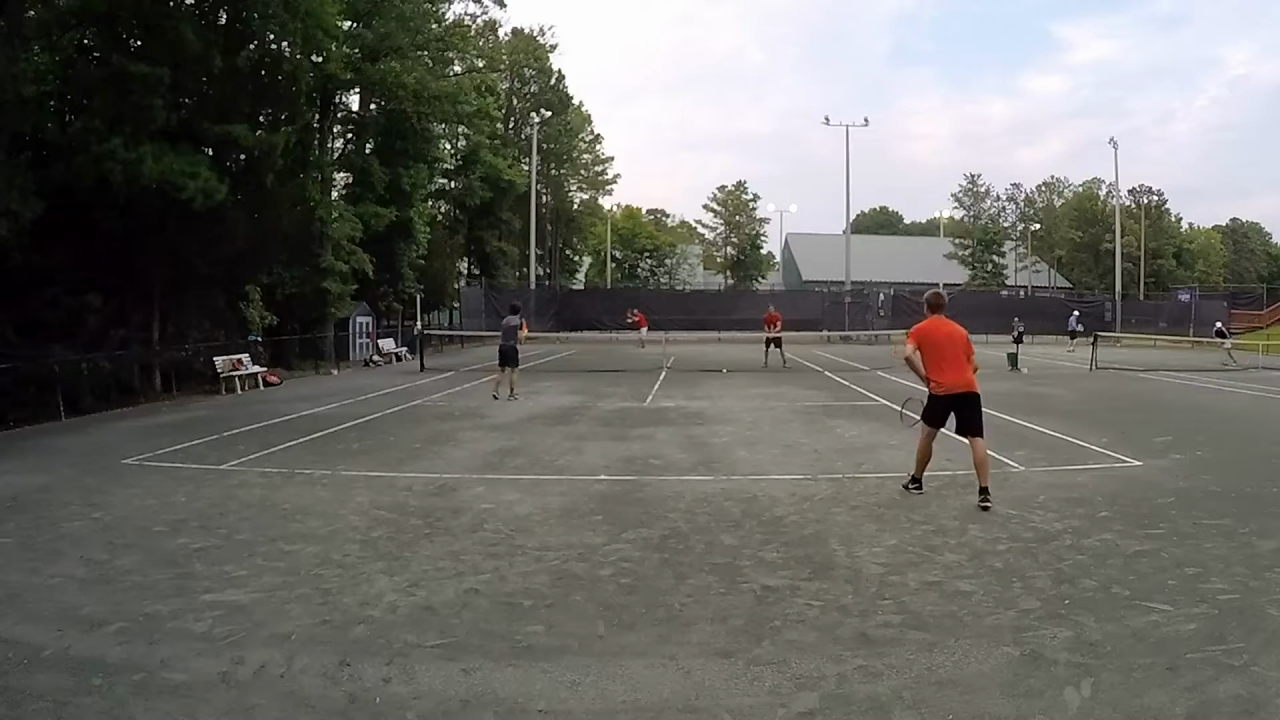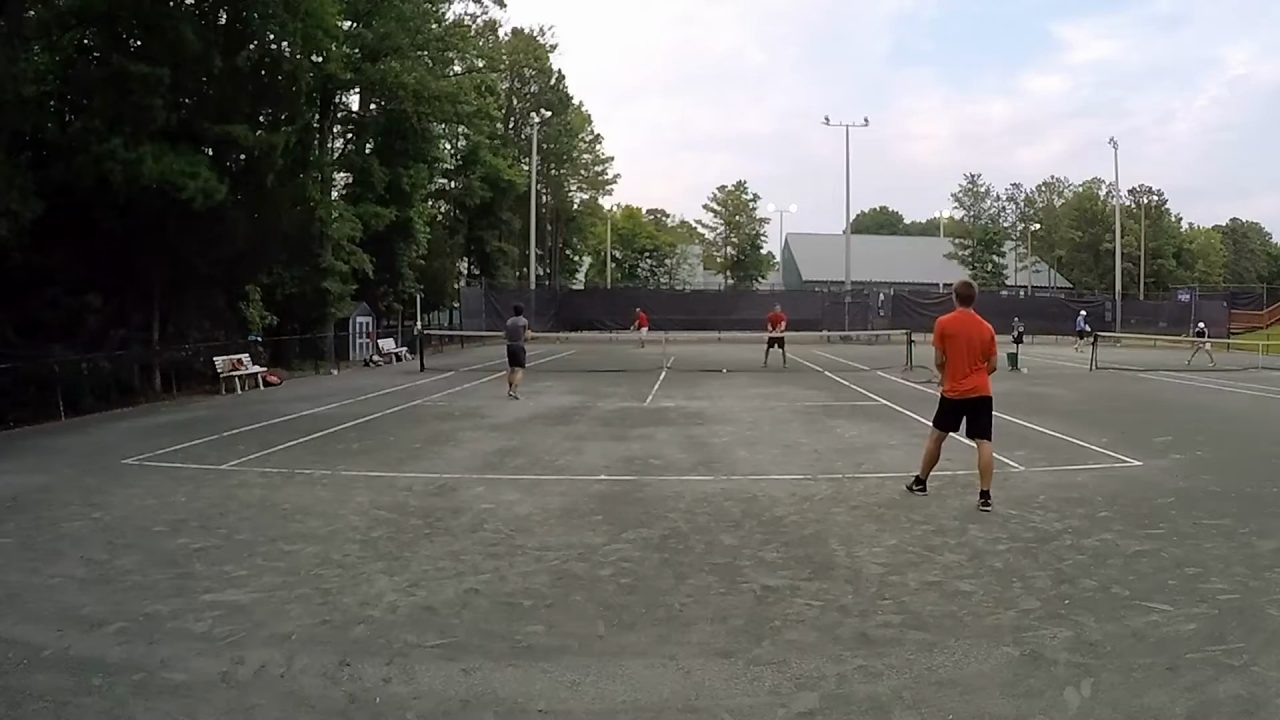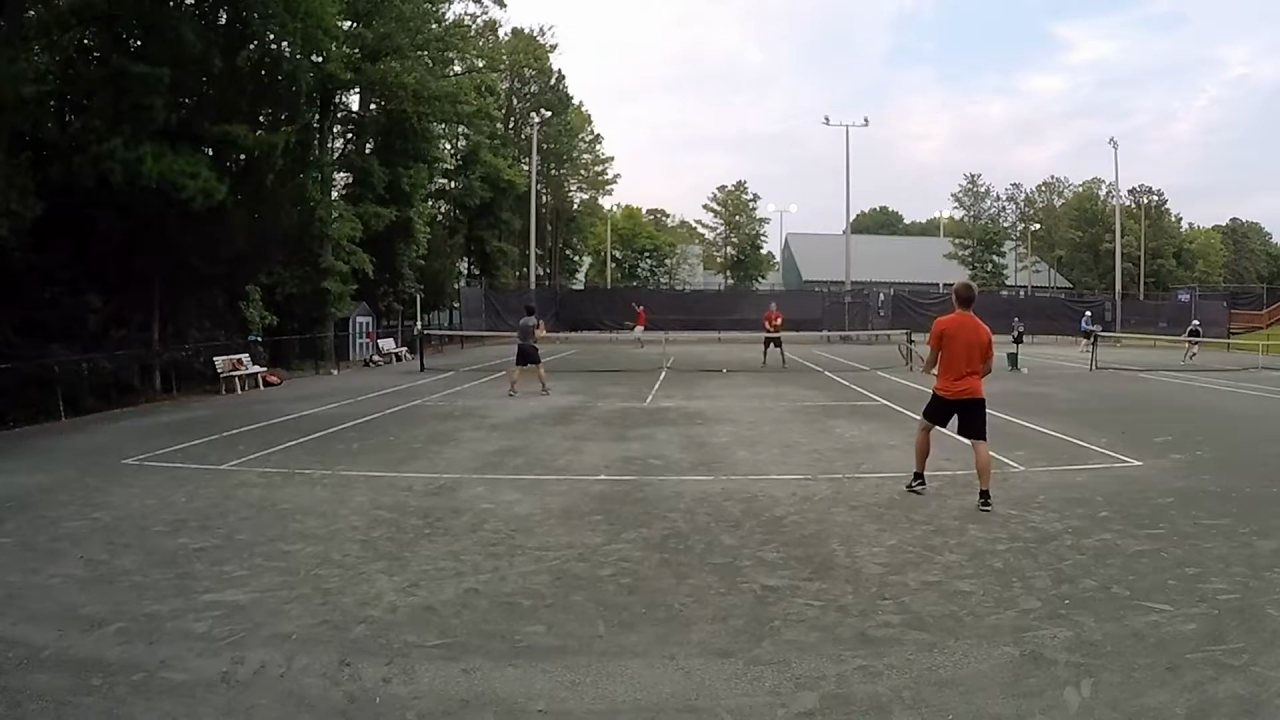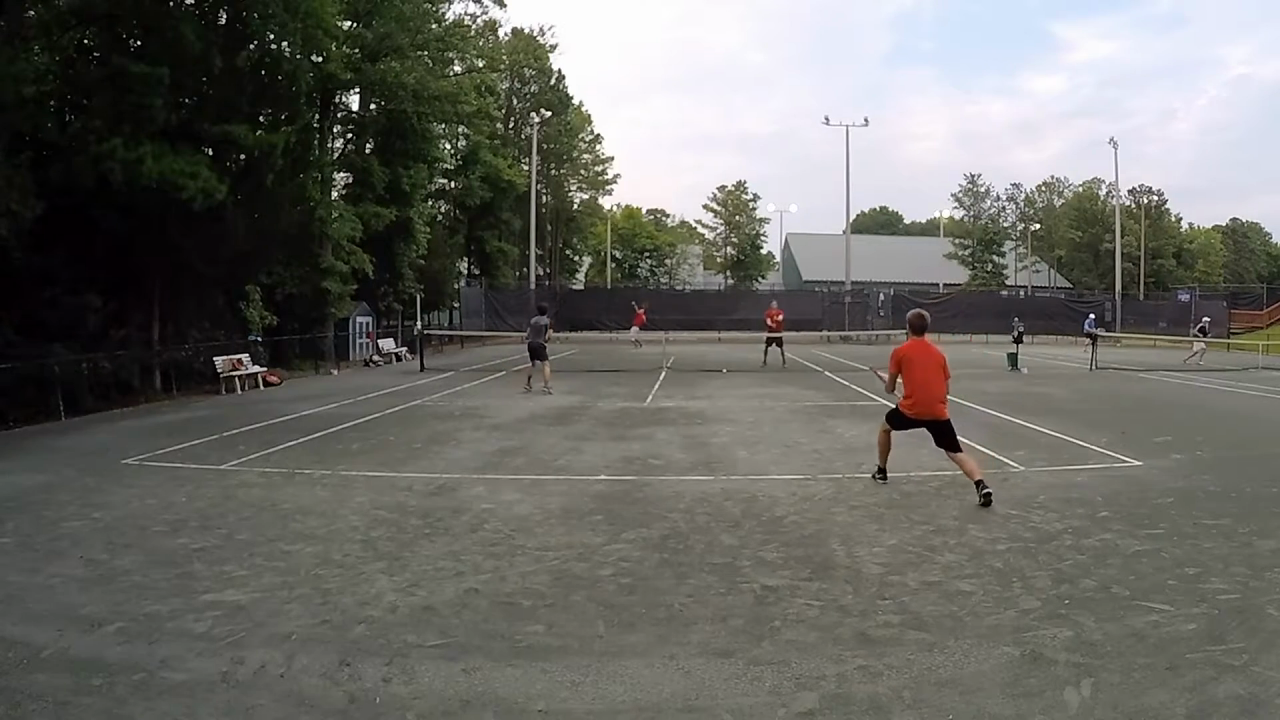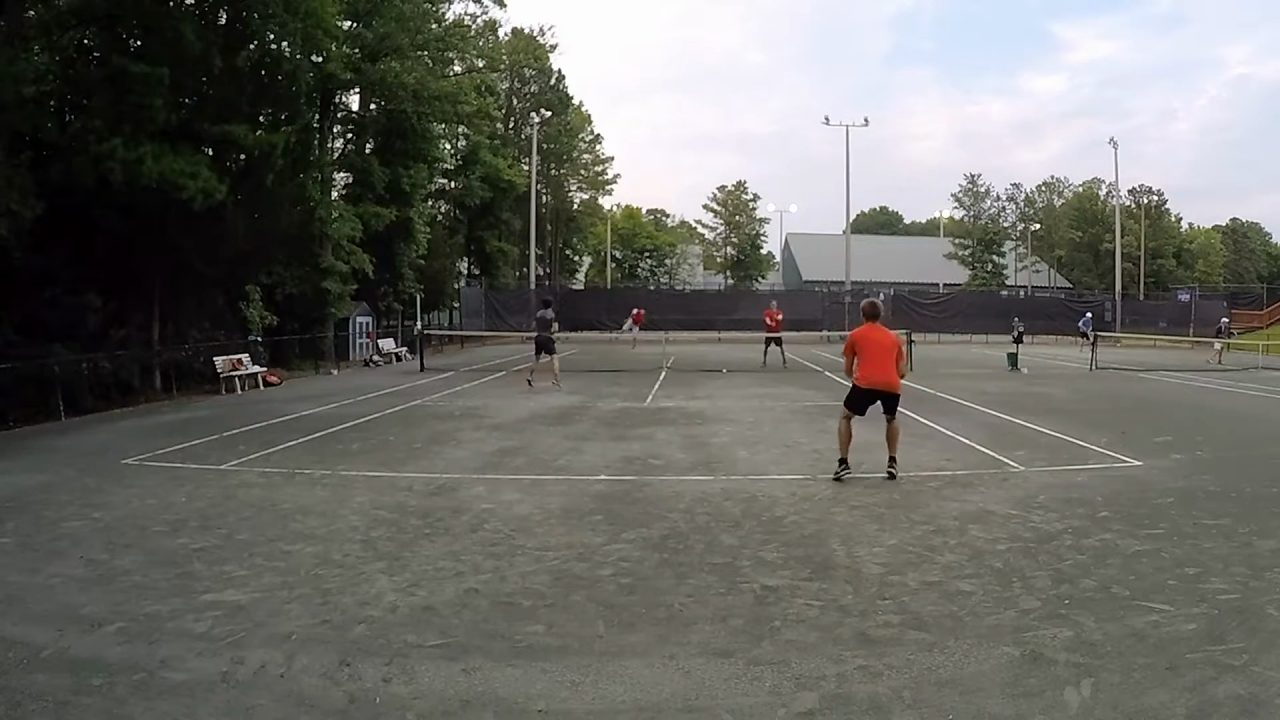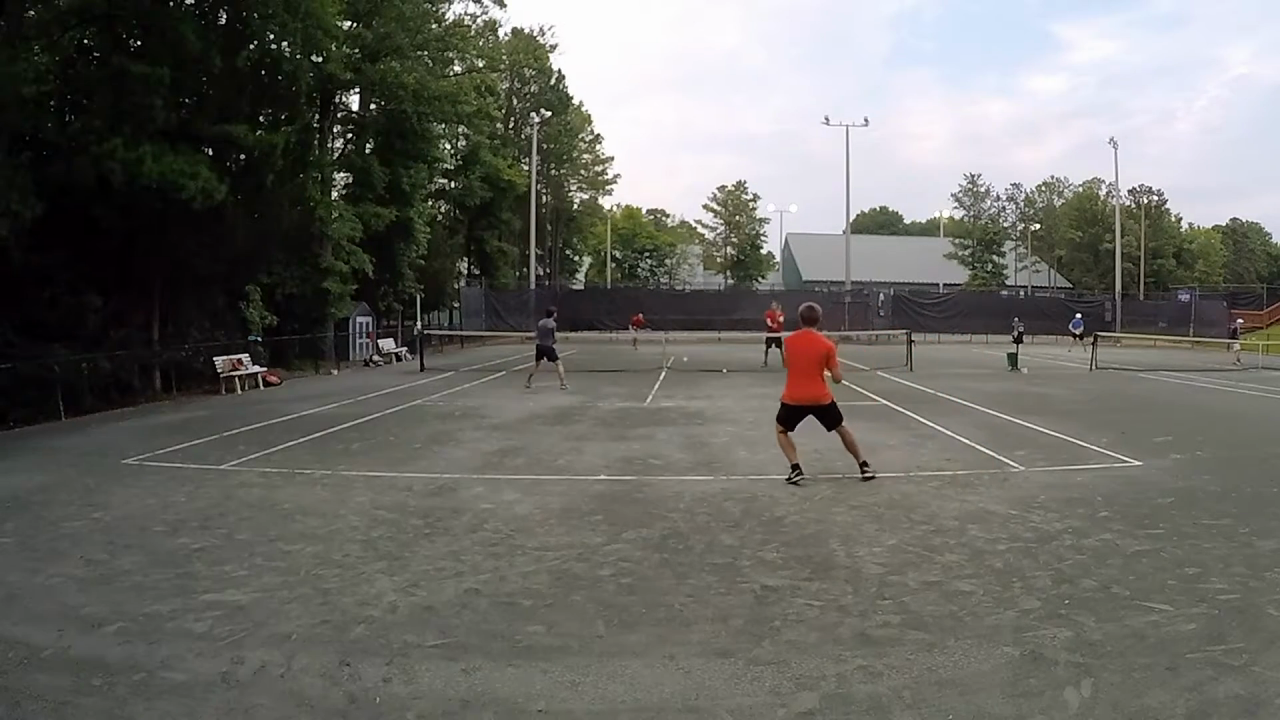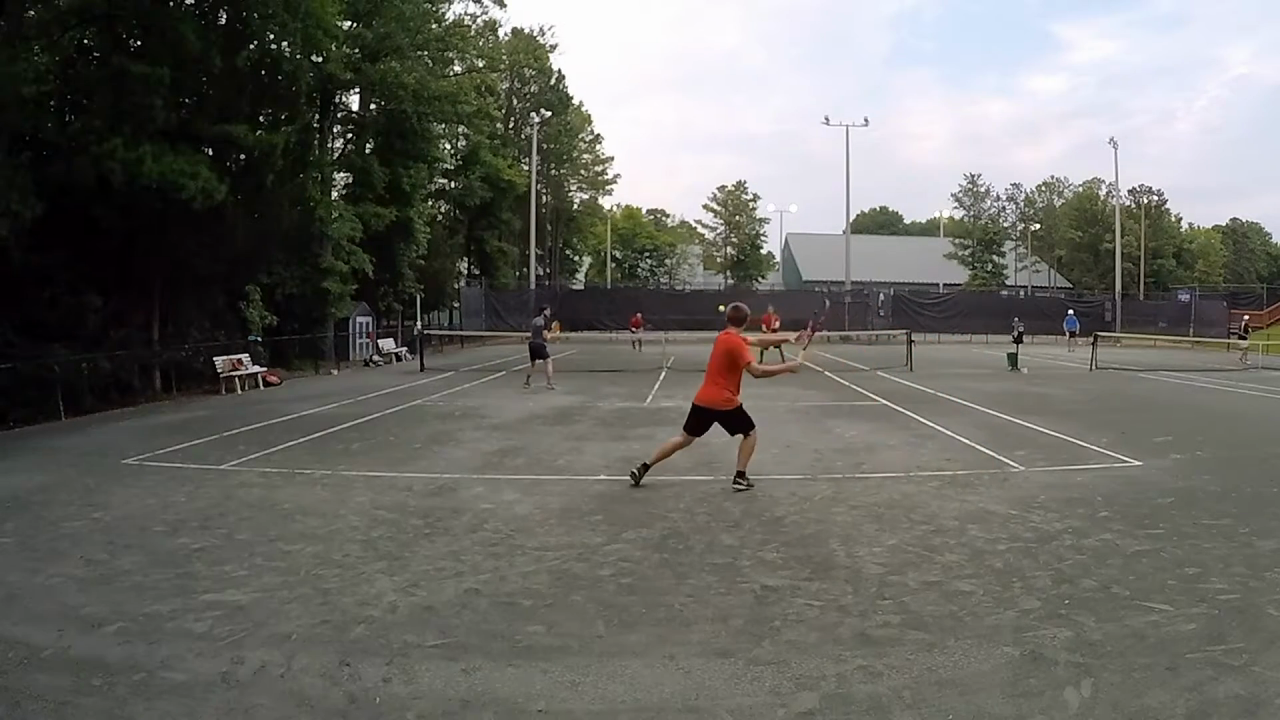
dt=0.4s
person 1, frame 1
left shoulder: (919, 329)
right shoulder: (960, 330)
left elbow: (909, 355)
right elbow: (973, 365)
left wrist: (924, 378)
left hip: (941, 390)
right hip: (968, 388)
left knee: (927, 435)
right knee: (976, 440)
left ankle: (916, 480)
right ankle: (984, 493)
person 1, frame 2
left shoulder: (943, 323)
right shoulder: (986, 327)
left elbow: (939, 362)
right elbow: (993, 365)
left hip: (953, 393)
right hip: (981, 393)
left knee: (936, 437)
right knee: (984, 443)
left ankle: (920, 482)
right ankle: (985, 495)
person 1, frame 3
left shoulder: (942, 324)
right shoulder: (984, 330)
left elbow: (931, 361)
right elbow: (988, 368)
left wrist: (927, 368)
left hip: (946, 392)
right hip: (974, 394)
left knee: (924, 428)
right knee: (980, 443)
left ankle: (918, 478)
right ankle: (985, 495)
person 1, frame 4
left shoulder: (900, 352)
right shoulder: (938, 354)
left elbow: (890, 388)
right elbow: (945, 390)
left wrist: (888, 381)
left hip: (911, 410)
right hip: (938, 413)
left knee: (885, 427)
right knee: (957, 453)
left ankle: (881, 471)
right ankle: (981, 485)
person 1, frame 5
left shoulder: (856, 336)
right shoulder: (894, 338)
left elbow: (848, 371)
right elbow: (902, 372)
left wrist: (852, 376)
left hip: (866, 385)
right hip: (892, 386)
left knee: (845, 418)
right knee: (891, 420)
left ankle: (843, 464)
right ankle: (892, 463)
person 1, frame 6
left shoulder: (789, 341)
right shoulder: (827, 345)
right elbow: (837, 378)
right wrist: (834, 368)
left hip: (793, 399)
right hip: (821, 399)
left knee: (781, 430)
right knee: (842, 430)
left ankle: (796, 469)
right ankle: (864, 466)
person 1, frame 7
left shoulder: (724, 336)
right shoulder: (735, 344)
left elbow: (756, 340)
right elbow: (756, 371)
left wrist: (785, 338)
right wrist: (786, 367)
left hip: (702, 400)
right hip: (724, 404)
left knee: (684, 438)
right knee: (750, 435)
left ankle: (643, 468)
right ankle: (740, 477)
